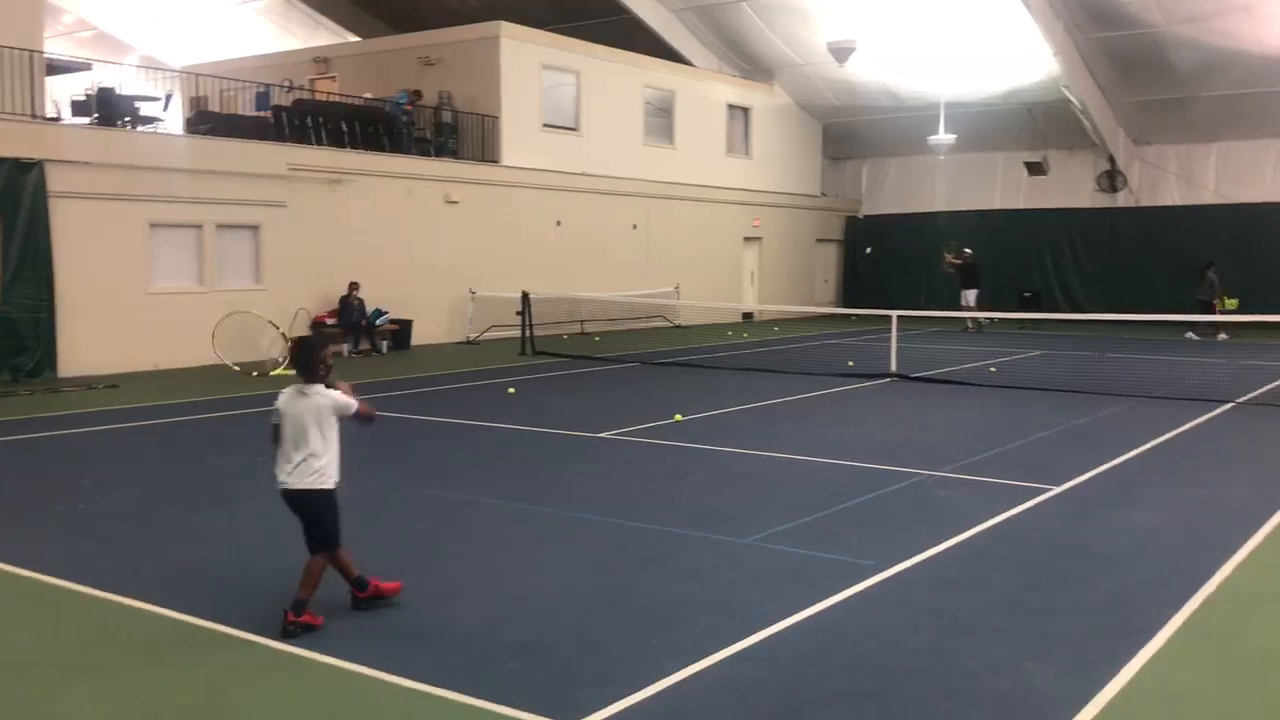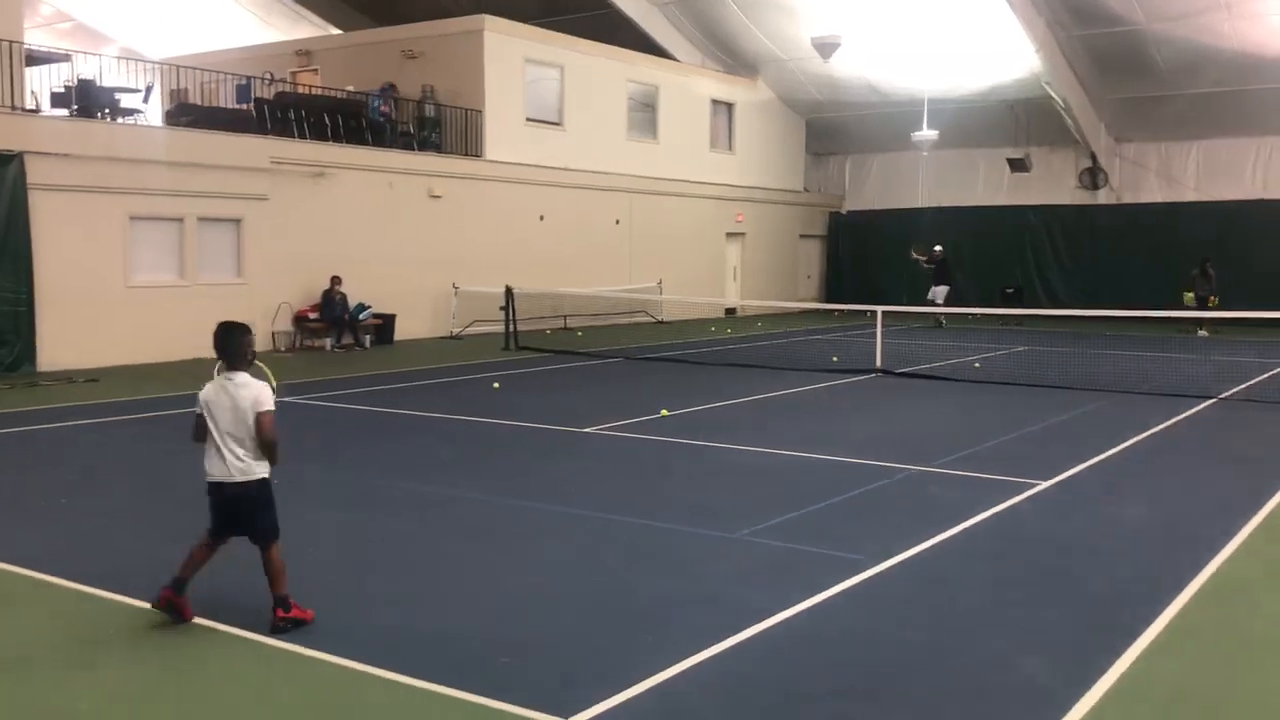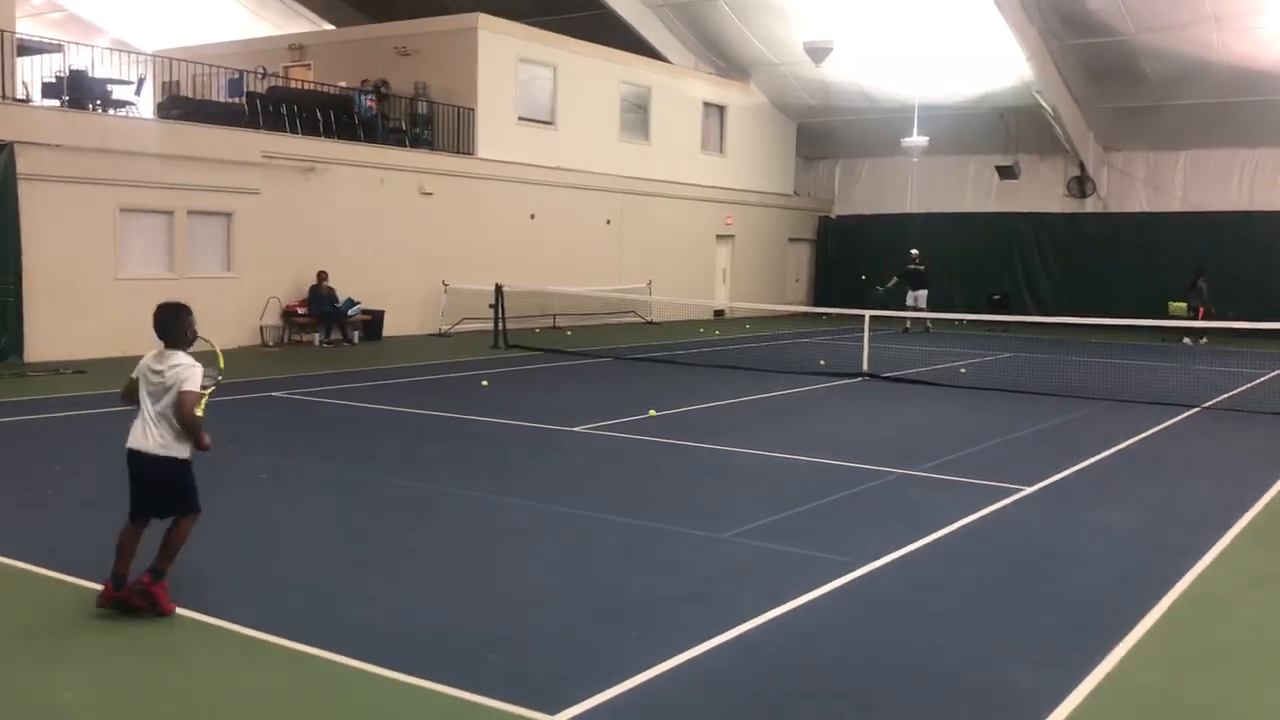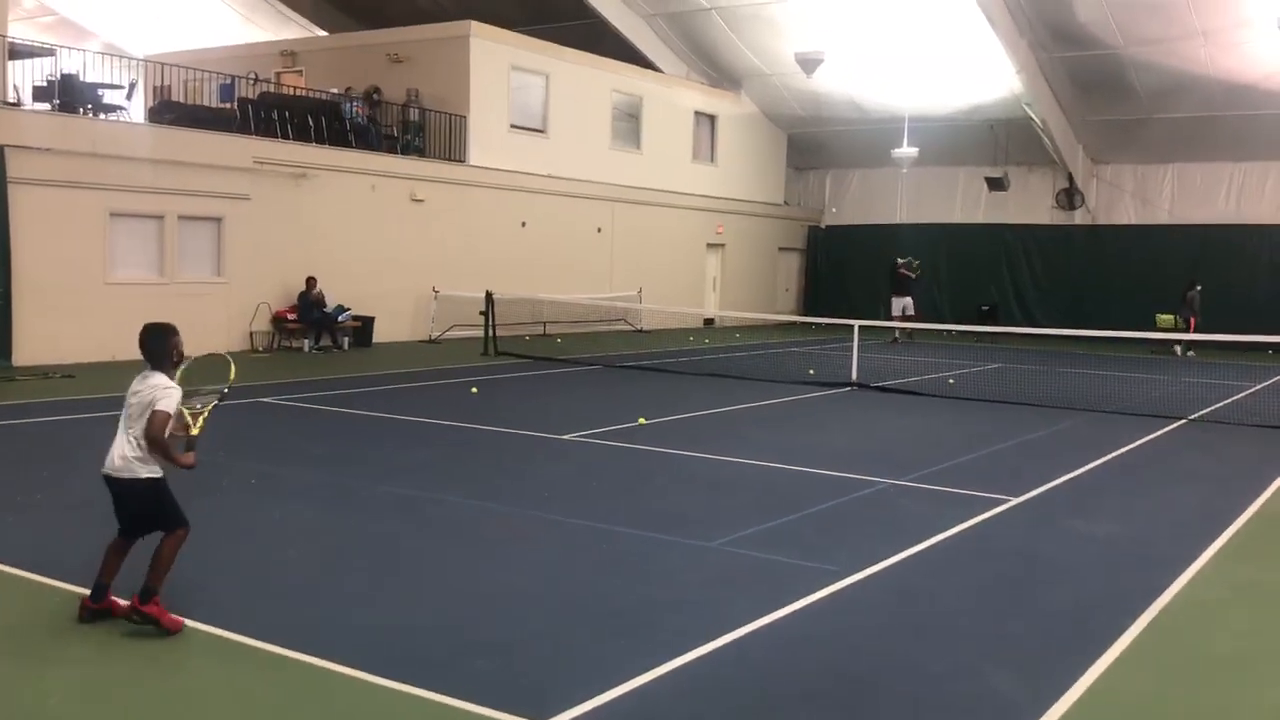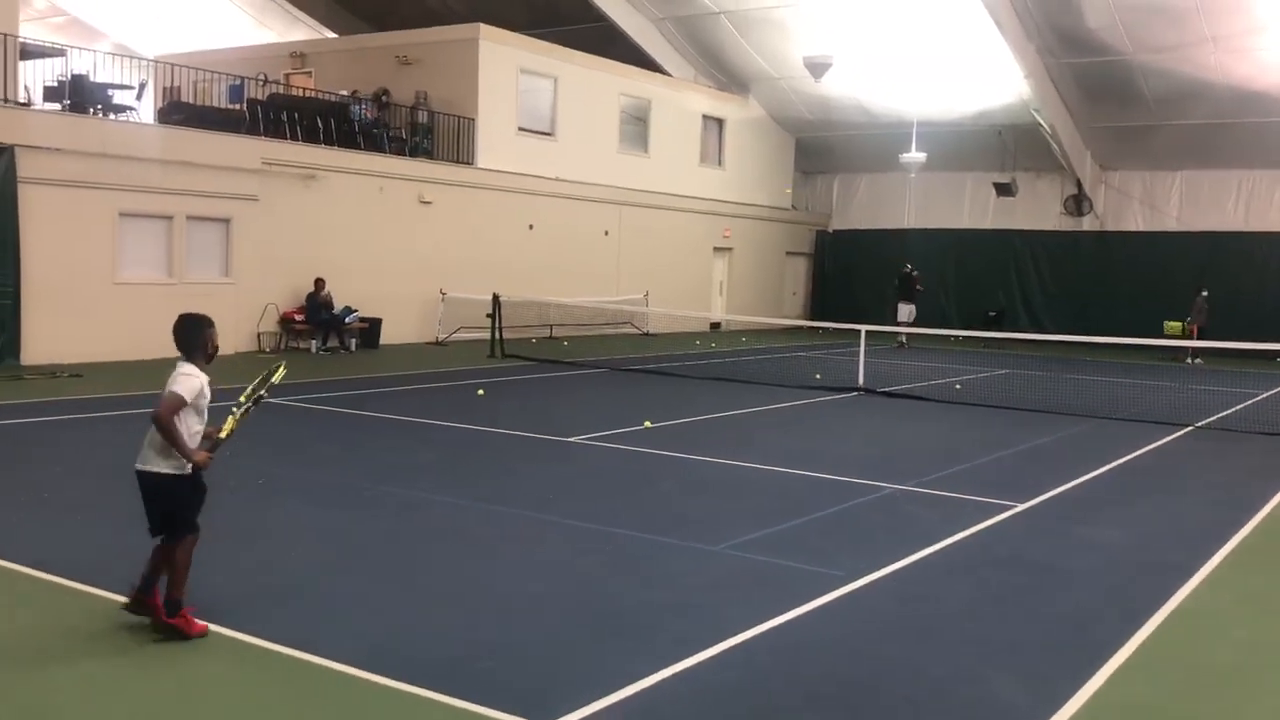
dt=0.4s
person 1, frame 1
left shoulder: (283, 399)
right shoulder: (333, 399)
left elbow: (277, 440)
right elbow: (369, 413)
right wrist: (347, 392)
left hip: (289, 484)
right hip: (317, 486)
left knee: (329, 539)
right knee: (323, 546)
left ankle: (364, 587)
right ankle: (298, 614)
person 1, frame 2
left shoulder: (208, 391)
right shoulder: (258, 390)
left elbow: (197, 434)
right elbow: (268, 436)
right wrist: (271, 457)
left hip: (216, 479)
right hip: (250, 479)
left knee: (216, 534)
right knee: (269, 541)
left ankle: (173, 591)
right ankle: (284, 609)
person 1, frame 3
left shoulder: (147, 361)
right shoulder: (191, 368)
left elbow: (129, 395)
right elbow: (186, 413)
right wrist: (201, 439)
left hip: (137, 451)
right hip: (169, 456)
left knee: (138, 518)
right knee: (188, 513)
left ankle: (116, 586)
right ankle: (153, 580)
person 1, frame 4
left shoulder: (141, 382)
right shoulder: (169, 389)
right elbow: (153, 434)
left wrist: (173, 427)
right wrist: (179, 459)
left hip: (117, 469)
right hip: (140, 473)
left knee: (129, 533)
right knee: (177, 529)
left ankle: (98, 599)
right ankle: (147, 602)
person 1, frame 5
left shoulder: (186, 373)
right shoulder: (193, 378)
right elbow: (161, 416)
left wrist: (206, 432)
right wrist: (190, 454)
left hip: (165, 468)
right hip: (165, 470)
left knee: (175, 533)
right knee: (186, 534)
left ankle: (145, 594)
right ankle: (174, 612)
